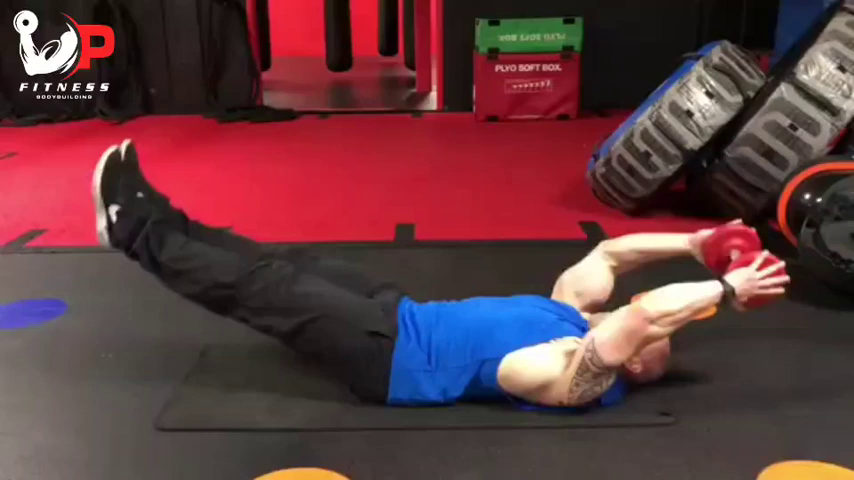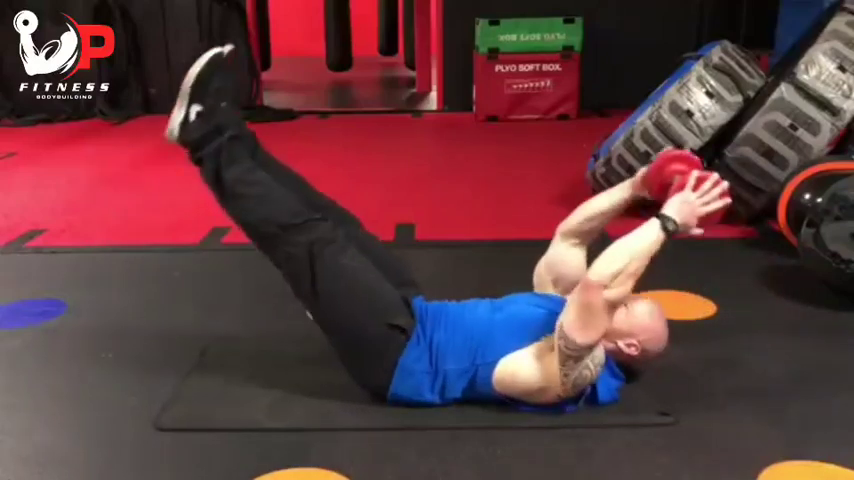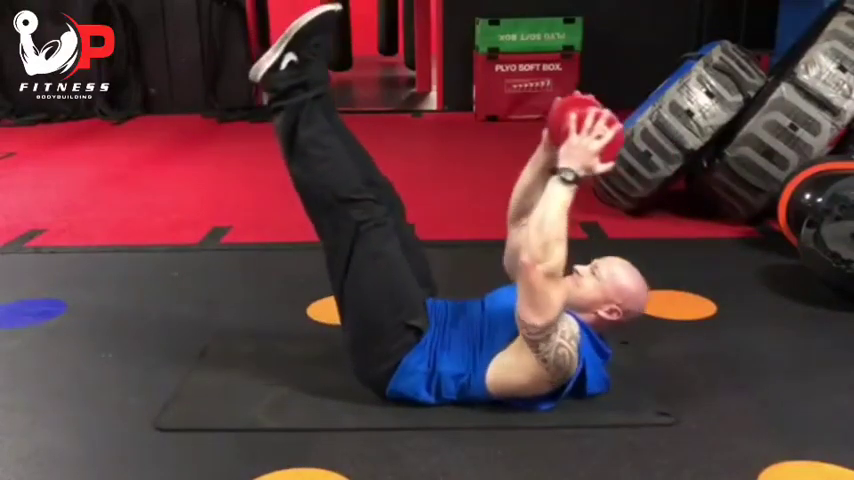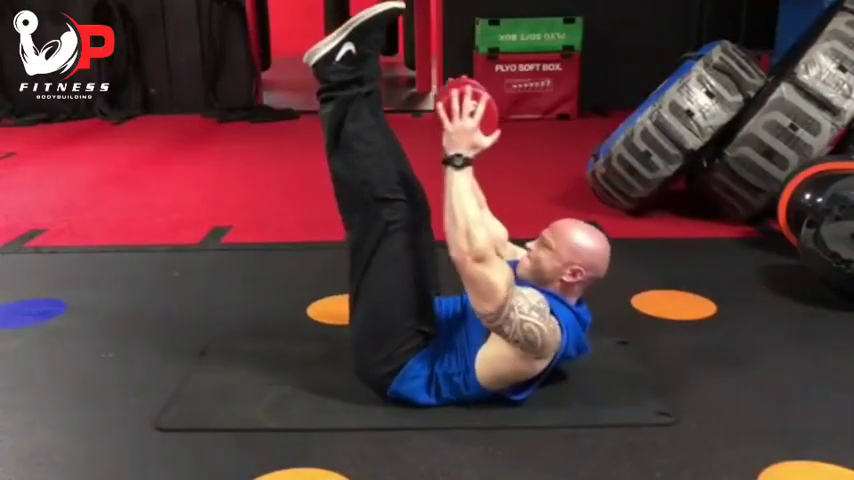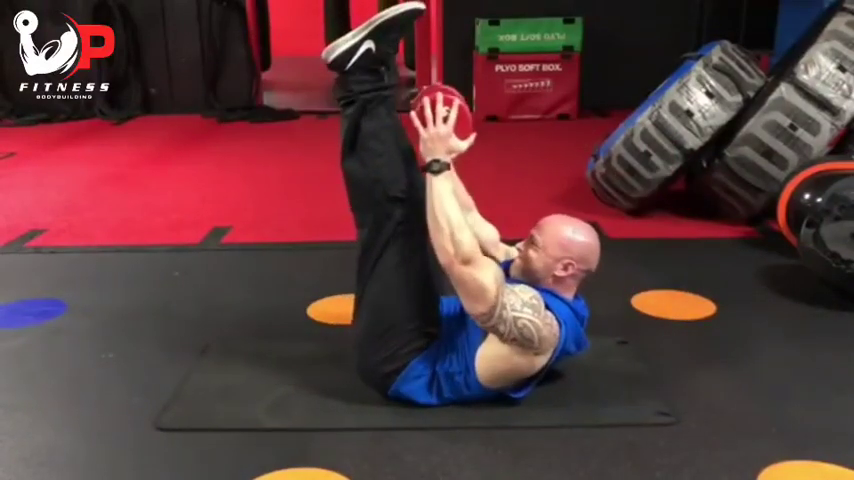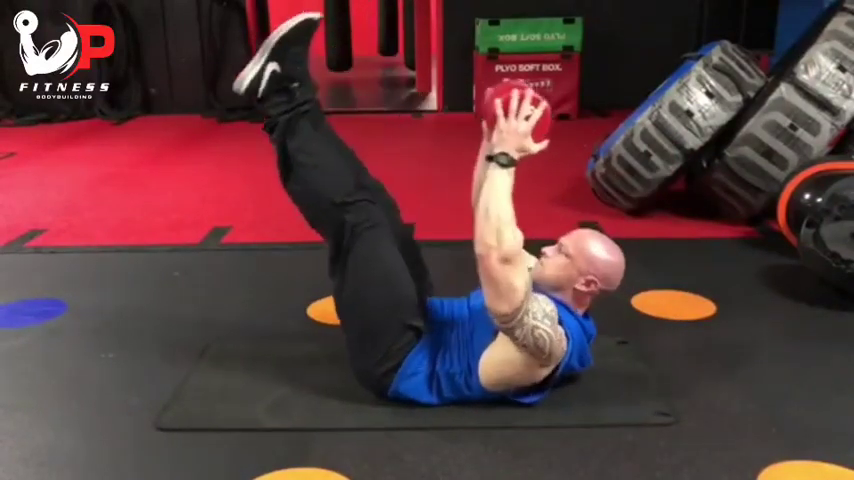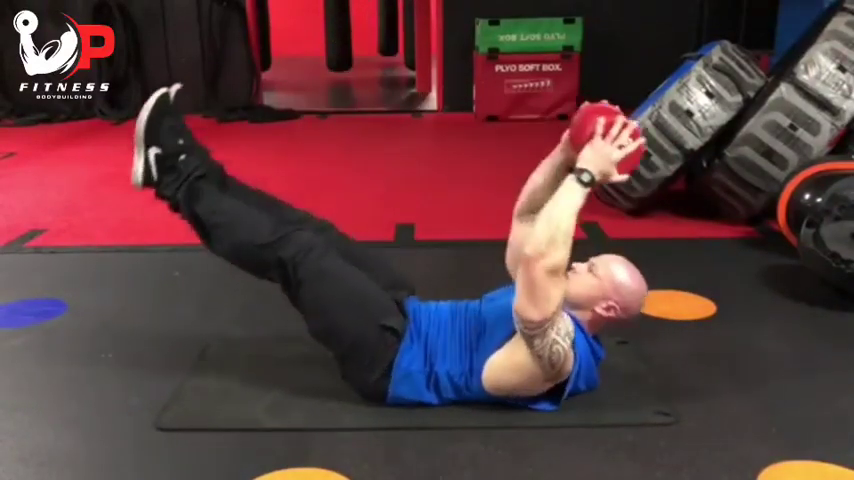
dt=0.5s
person 1, frame 1
left shoulder: (585, 378)
right shoulder: (574, 317)
left elbow: (644, 315)
right elbow: (608, 253)
left wrist: (724, 286)
right wrist: (691, 243)
left hip: (392, 359)
right hip: (403, 317)
left knee: (272, 289)
right knee: (292, 266)
left ankle: (141, 231)
right ankle: (152, 222)
person 1, frame 2
left shoulder: (578, 371)
right shoulder: (567, 314)
left elbow: (600, 286)
right elbow: (570, 234)
left wrist: (665, 223)
right wrist: (637, 187)
left hip: (400, 359)
right hip: (416, 317)
left knee: (316, 241)
right knee: (332, 225)
left ankle: (215, 145)
right ankle: (221, 140)
person 1, frame 3
left shoulder: (560, 350)
right shoulder: (560, 312)
left elbow: (540, 265)
right elbow: (520, 219)
left wrist: (567, 173)
right wrist: (551, 149)
left hip: (401, 361)
right hip: (423, 330)
left knee: (360, 215)
right knee: (377, 204)
left ankle: (296, 93)
right ankle: (302, 89)
person 1, frame 4
left shoulder: (538, 326)
right shoulder: (536, 280)
left elbow: (470, 254)
right elbow: (483, 229)
left wrist: (459, 158)
right wrist: (462, 148)
left hip: (399, 362)
right hip: (425, 330)
left knee: (387, 213)
right knee: (404, 206)
left ankle: (348, 85)
person 1, frame 5
left shoulder: (537, 324)
right shoulder: (533, 280)
left elbow: (459, 258)
right elbow: (472, 224)
left wrist: (437, 164)
right wrist: (443, 155)
left hip: (401, 362)
left knee: (397, 213)
right knee: (408, 206)
left ankle: (367, 85)
right ankle: (367, 76)
person 1, frame 6
left shoulder: (547, 336)
right shoulder: (546, 294)
left elbow: (494, 253)
right elbow: (498, 233)
left wrist: (504, 158)
right wrist: (494, 146)
left hip: (400, 361)
right hip: (425, 329)
left knee: (356, 219)
right knee: (373, 209)
left ankle: (285, 105)
right ankle: (289, 99)
person 1, frame 7
left shoulder: (557, 353)
right shoulder: (550, 310)
left elbow: (542, 260)
right elbow: (527, 219)
left wrist: (584, 176)
right wrist: (567, 154)
left hip: (392, 358)
right hip: (408, 319)
left knee: (297, 254)
right knee: (314, 236)
left ankle: (181, 183)
right ankle: (186, 174)
